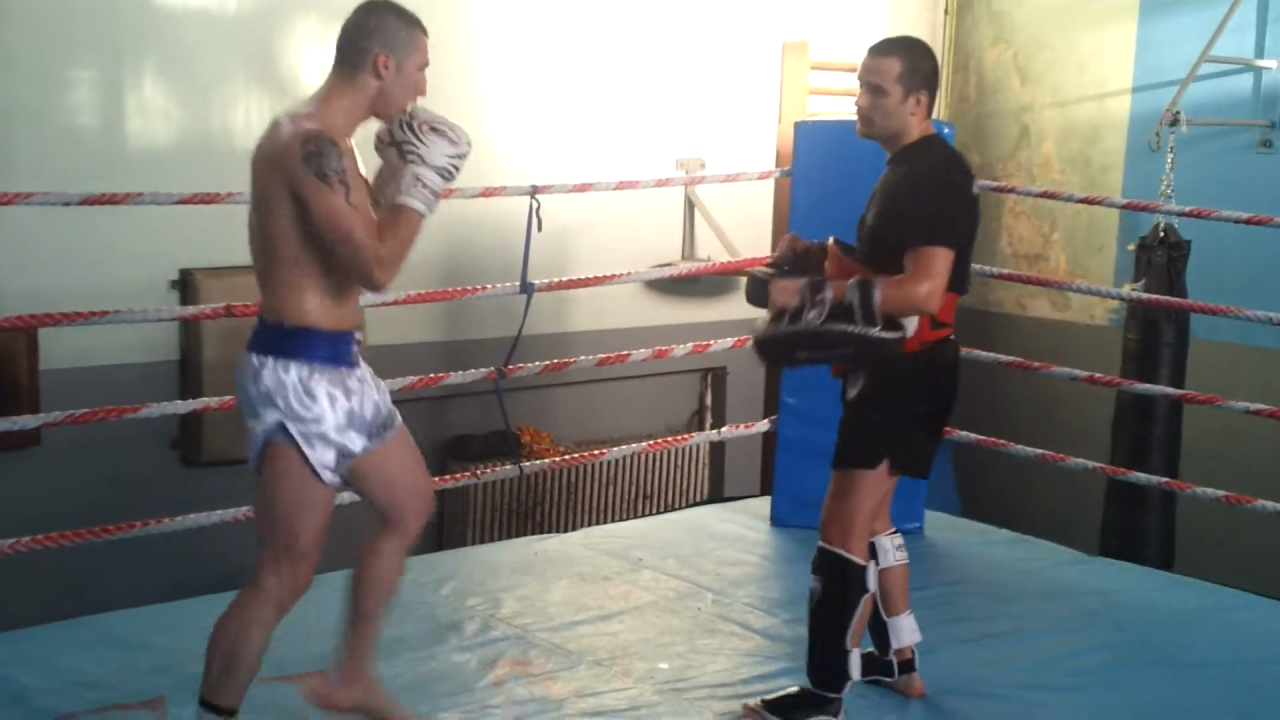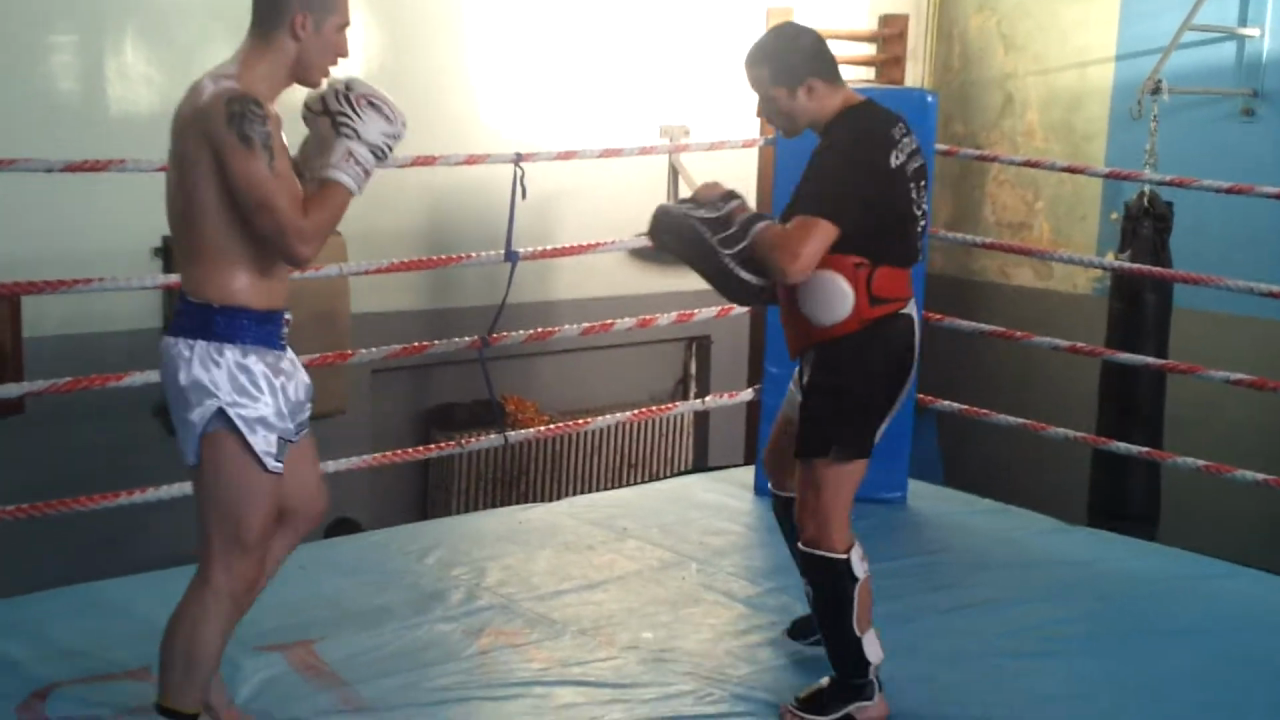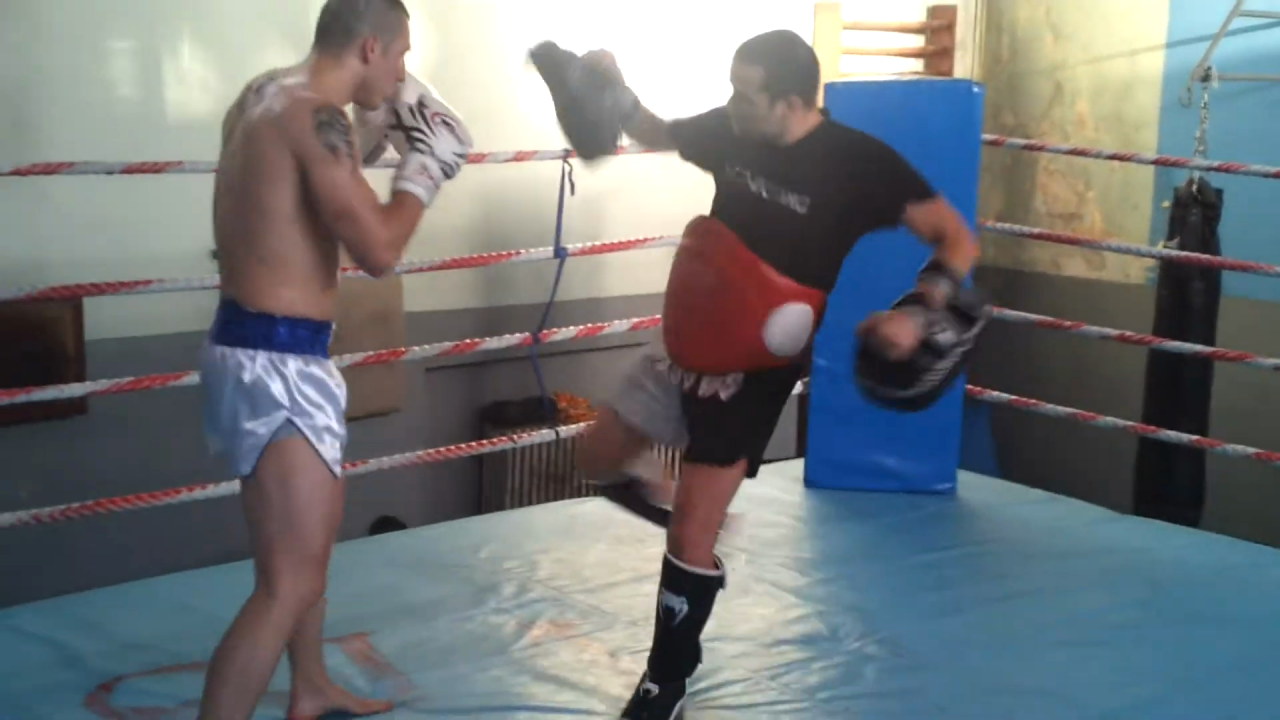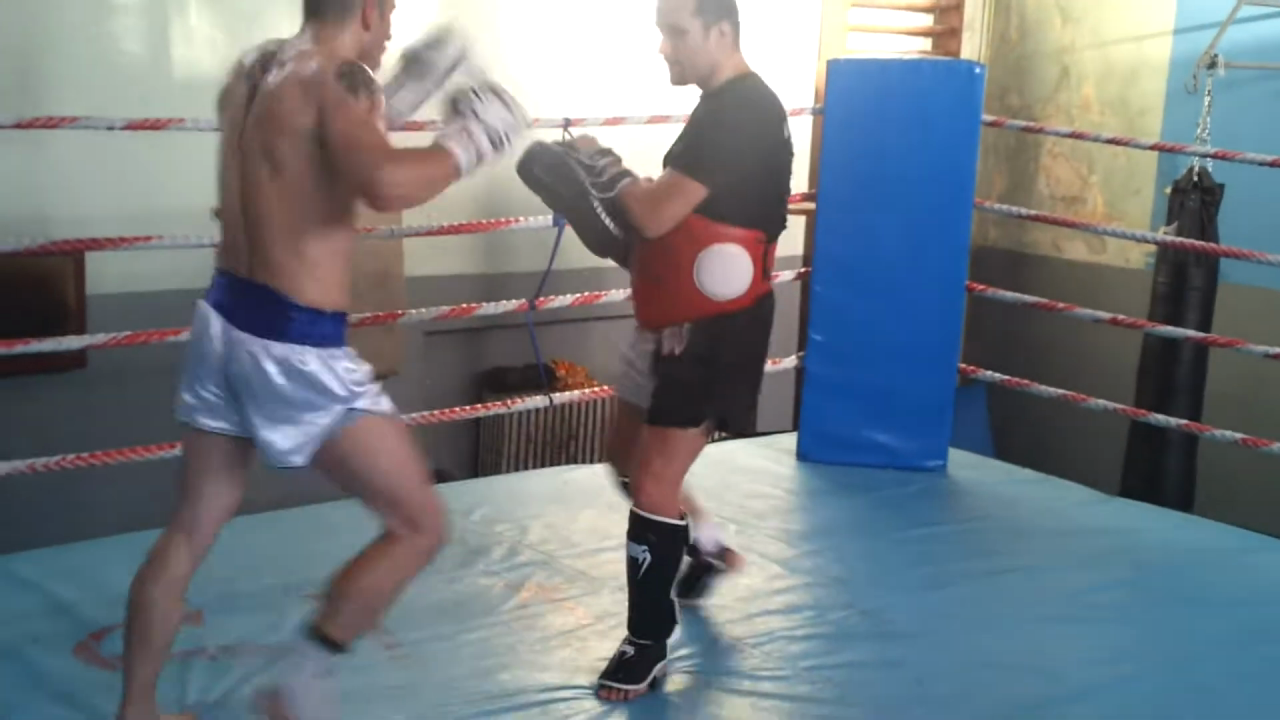
dt=0.7s
person 1, frame 1
left shoulder: (316, 141)
right shoulder: (310, 146)
right elbow: (373, 266)
left wrist: (396, 174)
right wrist: (424, 180)
left hip: (337, 368)
right hip: (300, 377)
left knee: (411, 505)
right knee: (285, 575)
person 1, frame 2
left shoulder: (235, 99)
right shoulder: (236, 106)
right elbow: (298, 242)
left wrist: (325, 144)
right wrist: (358, 153)
left hip: (247, 346)
right hip: (228, 353)
left knee: (303, 509)
right knee: (234, 567)
person 1, frame 3
left shoulder: (263, 93)
right shoulder: (318, 117)
right elbow: (376, 250)
left wrist: (373, 130)
right wrist: (425, 162)
left hip: (245, 346)
right hip: (277, 361)
left knee: (314, 533)
right knee: (288, 585)
person 1, frame 4
left shoulder: (252, 70)
right shoulder: (338, 82)
right elbow: (382, 185)
left wrist: (408, 87)
right wrist: (473, 134)
left hip: (224, 323)
right hip: (300, 349)
left knee: (193, 531)
right knee: (421, 526)
person 2, frame 1
left shoulder: (935, 173)
right shoulder: (907, 168)
left elbow: (922, 289)
left wrist: (810, 293)
right wrist: (821, 252)
left hip: (905, 372)
right hip: (886, 369)
left knee: (842, 531)
right knee: (871, 517)
right ankle: (898, 659)
person 2, frame 2
left shoulder: (848, 148)
right shoulder: (880, 125)
left elbow: (792, 261)
left wrist: (726, 213)
right wrist: (766, 229)
left hip: (861, 348)
right hip: (854, 340)
left knee: (821, 523)
right knee: (783, 465)
right ankle: (839, 616)
person 2, frame 3
left shoulder: (851, 161)
right shoulder: (734, 128)
left elbow: (957, 242)
right elbow: (661, 133)
left wrist: (916, 313)
right wrist: (612, 93)
left hip: (754, 368)
right hip: (690, 340)
left knee: (690, 541)
right knee: (598, 459)
person 2, frame 4
left shoulder: (743, 112)
right shoulder: (723, 104)
left elbow: (655, 214)
left wrist: (596, 164)
right wrist: (607, 188)
left hip: (715, 326)
right hip: (669, 311)
left knee: (652, 485)
right knee: (630, 457)
left ankle: (647, 646)
right ankle: (711, 551)
